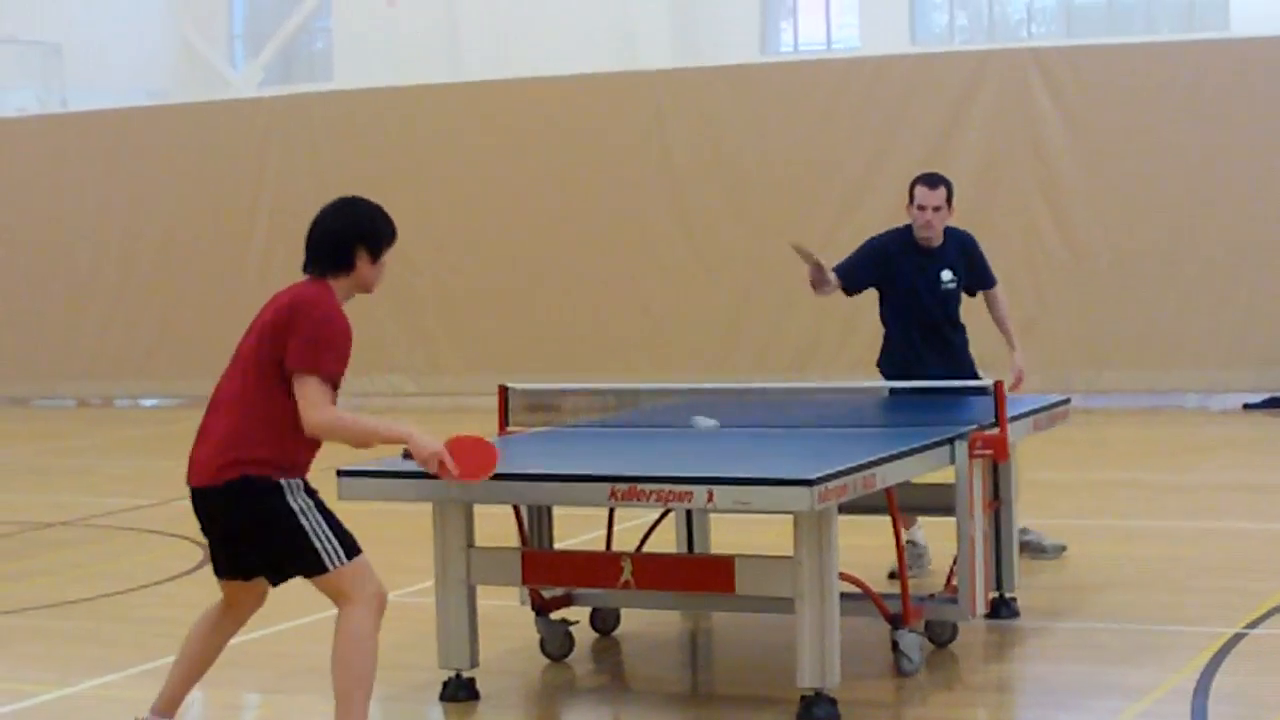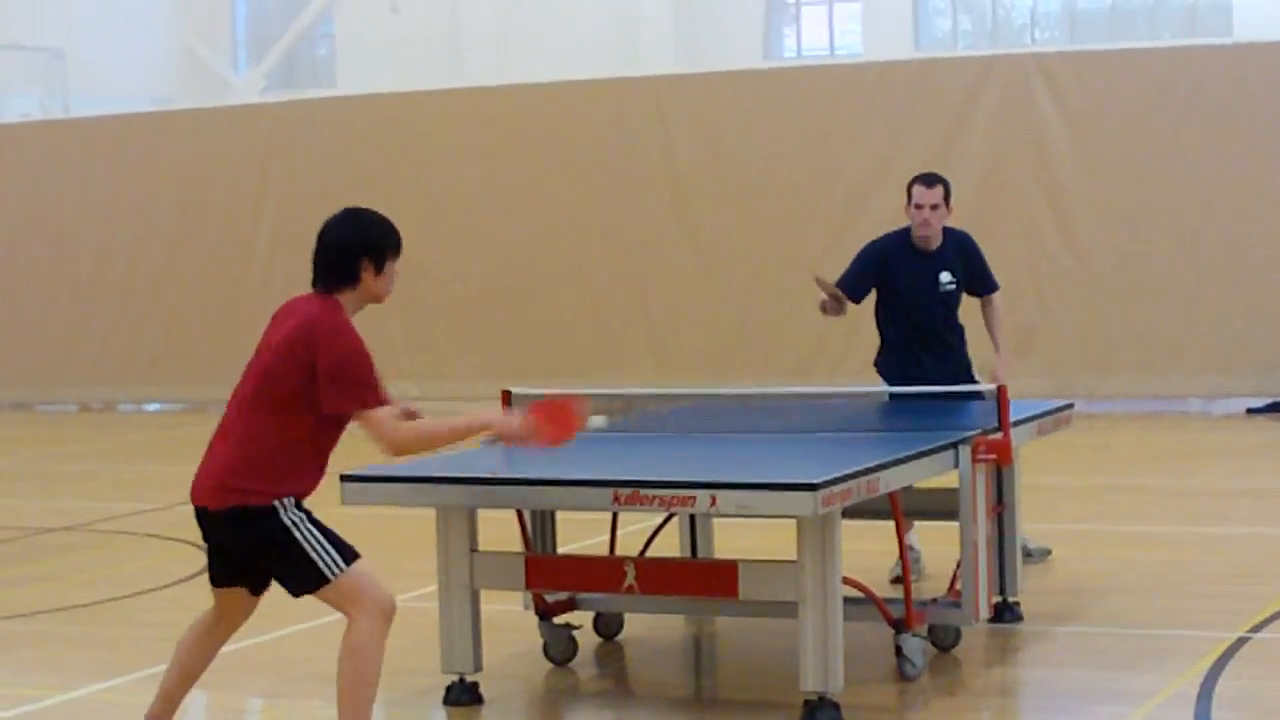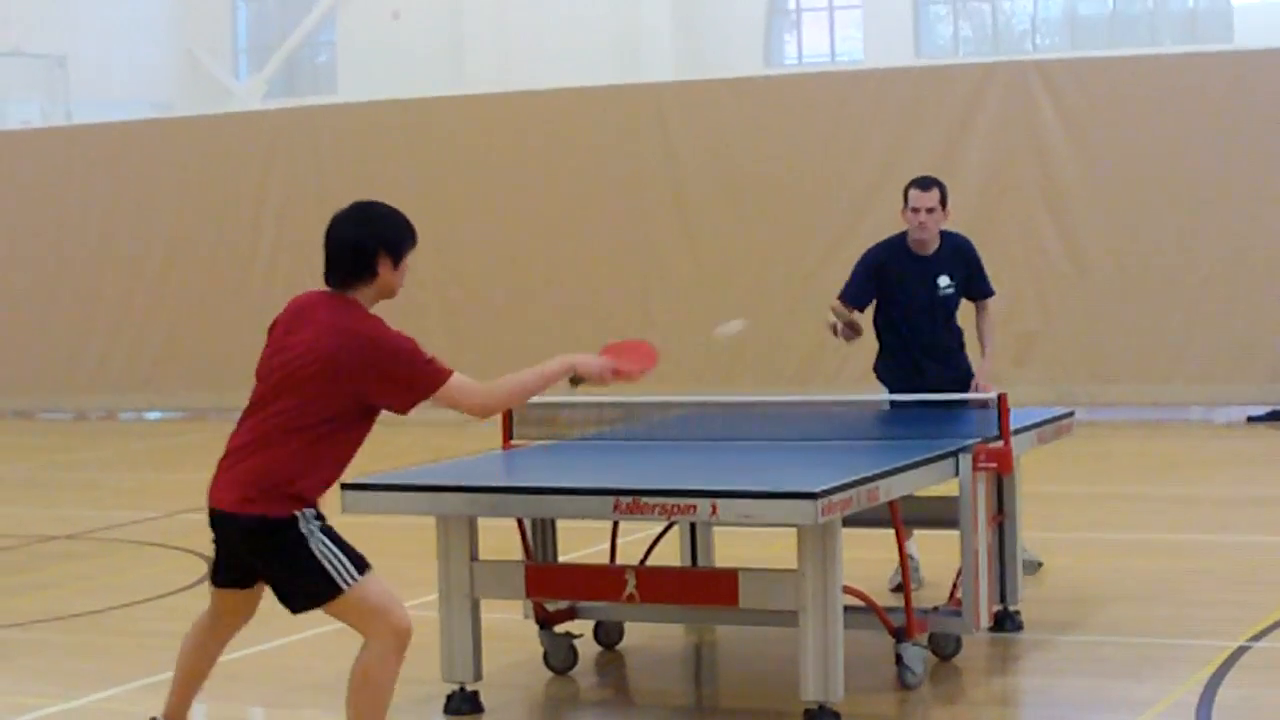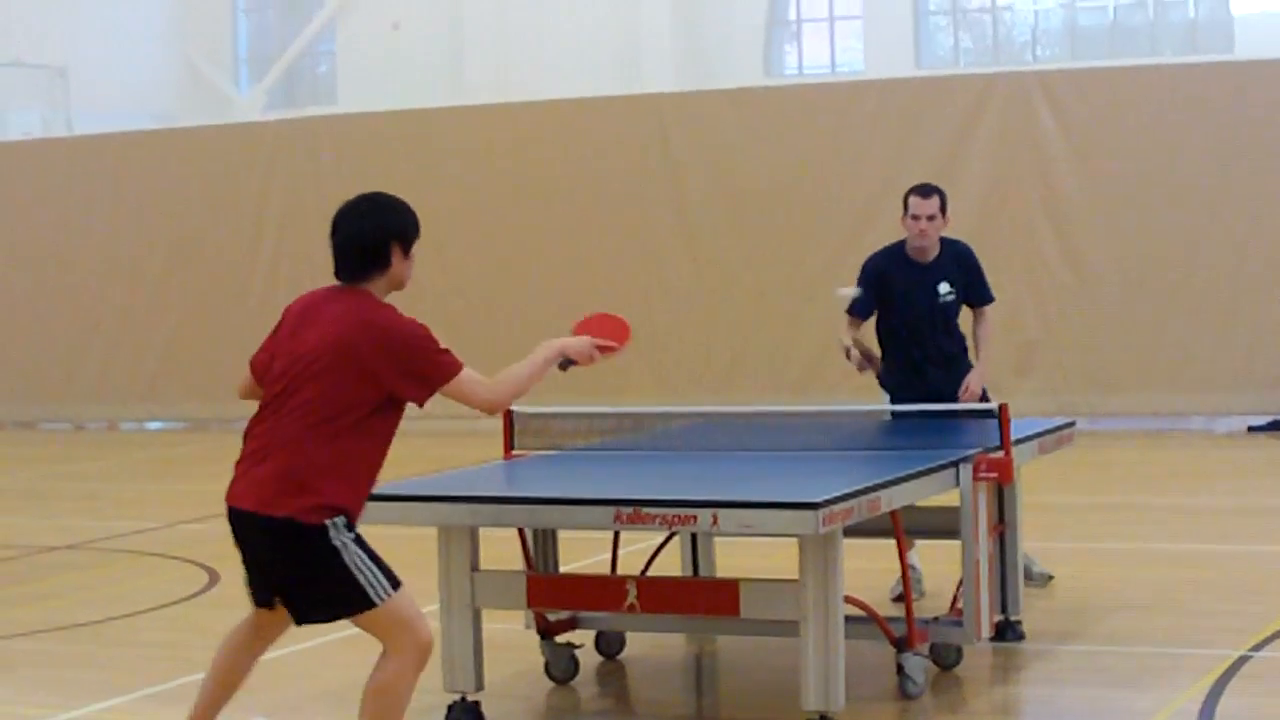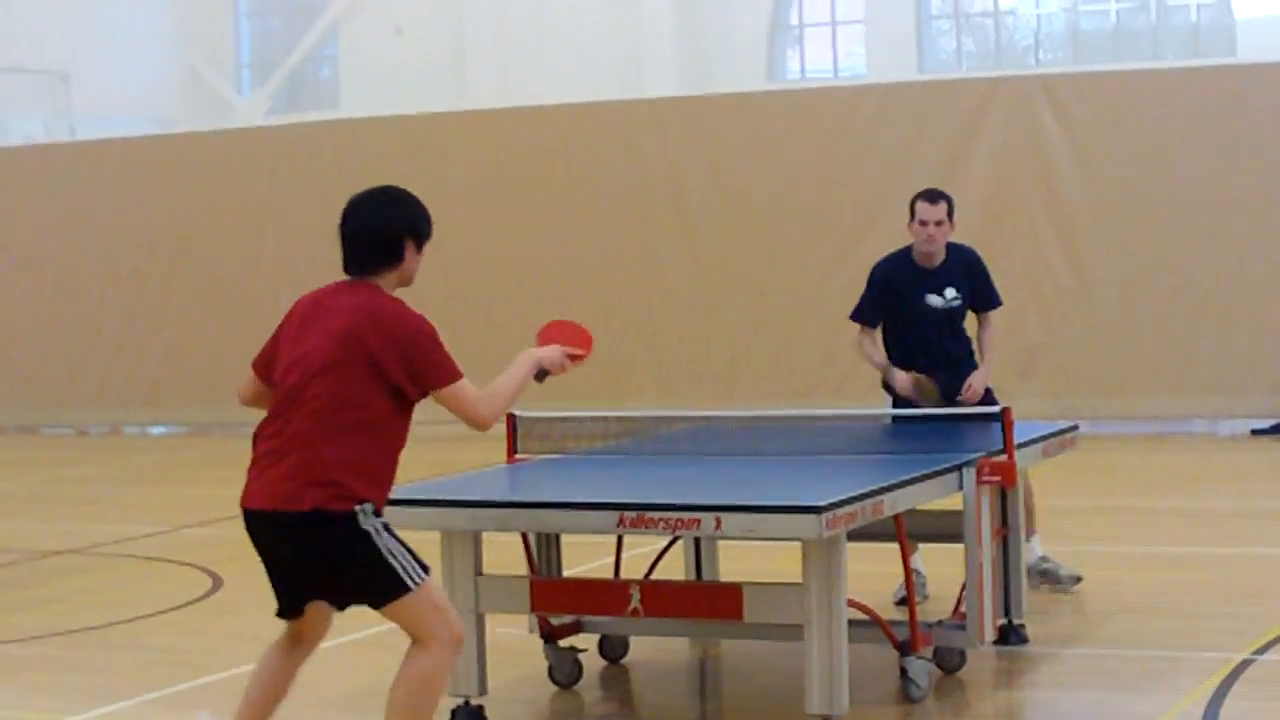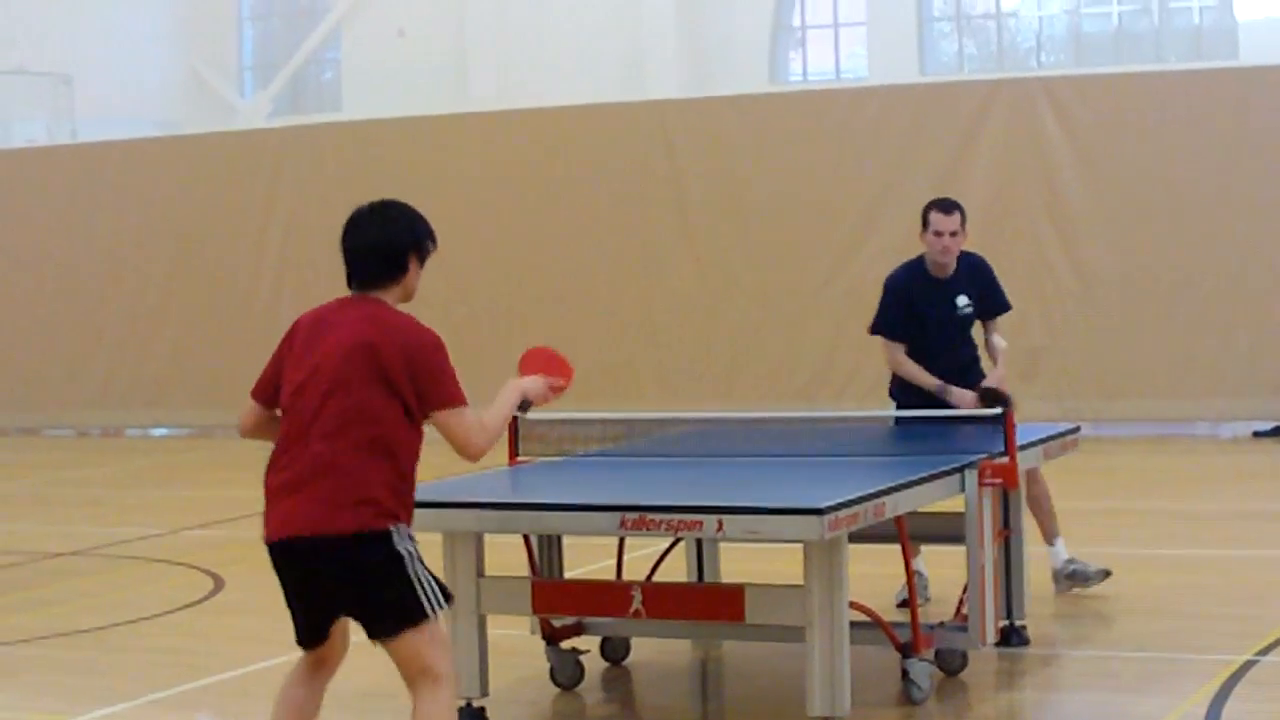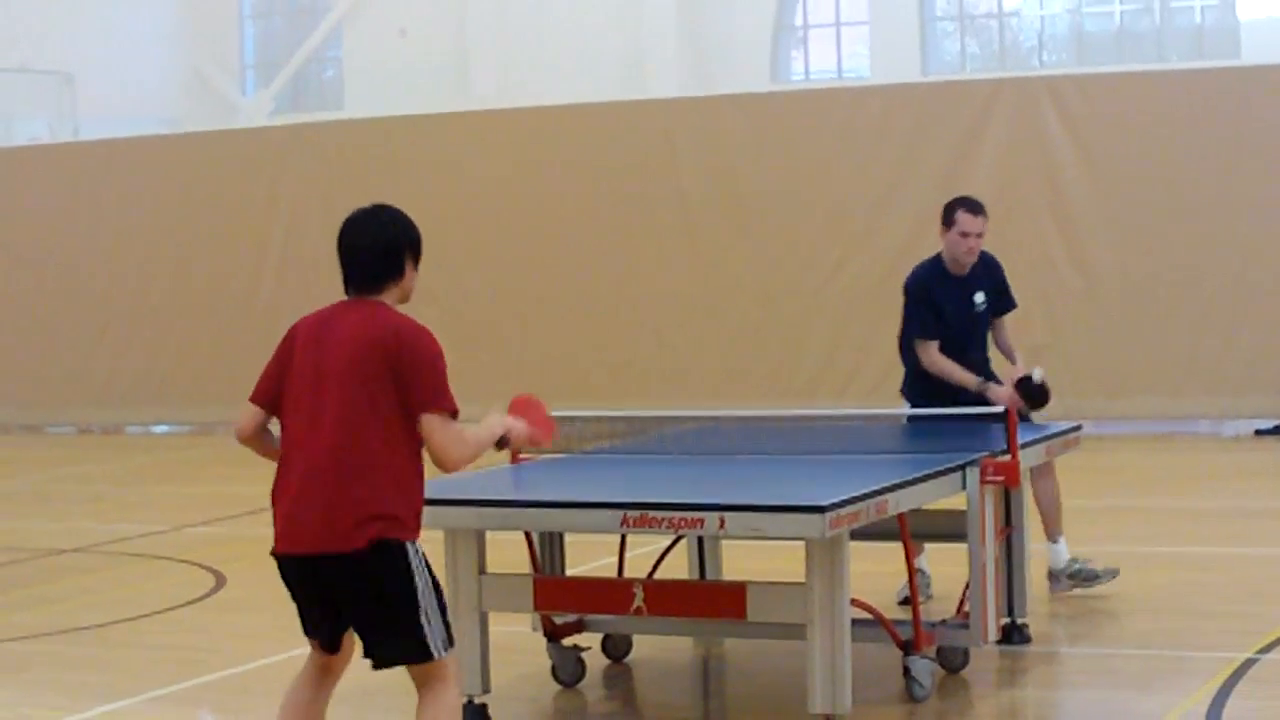
dt=0.1s
person 1, frame 1
left shoulder: (288, 302)
right shoulder: (323, 320)
right elbow: (316, 419)
left wrist: (341, 422)
right wrist: (409, 436)
left hip: (215, 470)
right hip: (258, 480)
left knee: (241, 600)
right knee: (365, 597)
person 1, frame 2
left shoulder: (295, 313)
right shoulder: (335, 338)
right elbow: (395, 441)
left wrist: (384, 413)
right wrist: (488, 421)
left hip: (216, 491)
right hip: (256, 500)
left knee: (228, 611)
right knee: (372, 607)
person 1, frame 3
left shoulder: (298, 309)
right shoulder: (372, 343)
right elbow: (483, 400)
right wrist: (568, 367)
left hip: (230, 497)
right hip: (278, 511)
left knee: (227, 611)
right knee: (389, 625)
person 1, frame 4
left shoulder: (303, 309)
right shoulder: (391, 333)
left elbow: (250, 386)
right elbow: (489, 397)
right wrist: (555, 348)
left hip: (248, 501)
right hip: (304, 516)
left knee: (266, 622)
right knee: (411, 639)
person 1, frame 5
left shoulder: (307, 306)
right shoulder: (401, 324)
left elbow: (251, 391)
right elbow: (480, 412)
right wrist: (530, 359)
left hip: (265, 505)
right hip: (333, 509)
left knee: (303, 632)
right knee: (441, 632)
person 1, frame 6
left shoulder: (307, 327)
right shoulder: (411, 339)
left elbow: (251, 421)
right elbow: (472, 443)
right wrist: (518, 388)
left hip: (286, 530)
right hip: (359, 532)
left knee: (321, 658)
right knee: (433, 673)
person 1, frame 7
left shoulder: (304, 333)
right shoulder: (411, 339)
left elbow: (248, 429)
right elbow: (449, 454)
right wrist: (498, 425)
left hip: (296, 539)
right hip: (376, 537)
left knee: (327, 661)
right knee: (438, 678)
person 2, frame 1
left shoulder: (963, 245)
right shoulder: (883, 248)
left elbow: (990, 293)
right elbow: (834, 285)
left wrist: (1014, 347)
right wrist: (820, 281)
left hip: (956, 367)
right hip: (903, 373)
left ankle: (1011, 530)
right ankle: (914, 542)
person 2, frame 2
left shoulder: (962, 246)
right shoulder: (883, 252)
left elbow: (989, 299)
right elbow: (842, 300)
left wrist: (1000, 356)
right wrist: (831, 303)
left hip: (954, 370)
right hip: (901, 375)
right ankle: (910, 547)
person 2, frame 3
left shoulder: (960, 250)
right shoulder: (879, 258)
left elbow: (983, 306)
right elbow: (849, 313)
left wrist: (984, 364)
right wrist: (843, 327)
left hip: (954, 375)
right hip: (901, 379)
right ankle: (908, 556)
person 2, frame 4
left shoulder: (961, 257)
right shoulder: (880, 266)
left elbow: (982, 314)
right elbow: (853, 326)
left wrist: (978, 370)
right wrist: (855, 350)
left hip: (958, 381)
right hip: (905, 387)
right ankle: (911, 566)
person 2, frame 5
left shoulder: (966, 262)
right shoulder: (887, 273)
left elbow: (986, 320)
right elbow: (864, 337)
left wrist: (983, 369)
right wrist: (893, 376)
left hip: (961, 384)
right hip: (910, 388)
left ankle: (1036, 558)
right ankle: (914, 570)
person 2, frame 6
left shoulder: (976, 269)
right shoulder: (901, 283)
left elbow: (990, 326)
right elbow: (895, 356)
left wrist: (999, 372)
right wrist: (948, 392)
left hip: (976, 388)
right hip: (919, 395)
left knee: (1026, 464)
left ankle: (1062, 562)
right ankle: (917, 573)
person 2, frame 7
left shoulder: (989, 269)
right shoulder: (922, 283)
left elbow: (998, 325)
right elbow: (928, 357)
left wrist: (1019, 367)
right wrist: (986, 388)
left hip: (986, 387)
right hip: (930, 394)
left ankle: (1062, 563)
right ankle: (920, 570)
